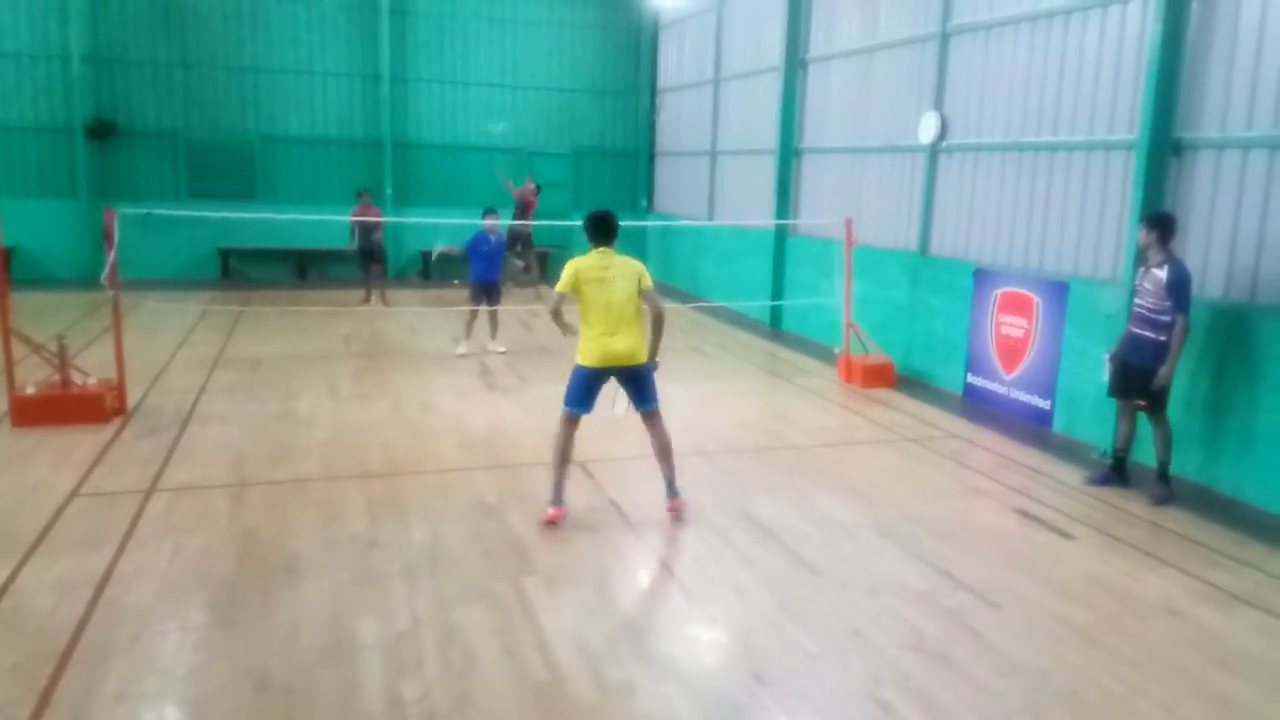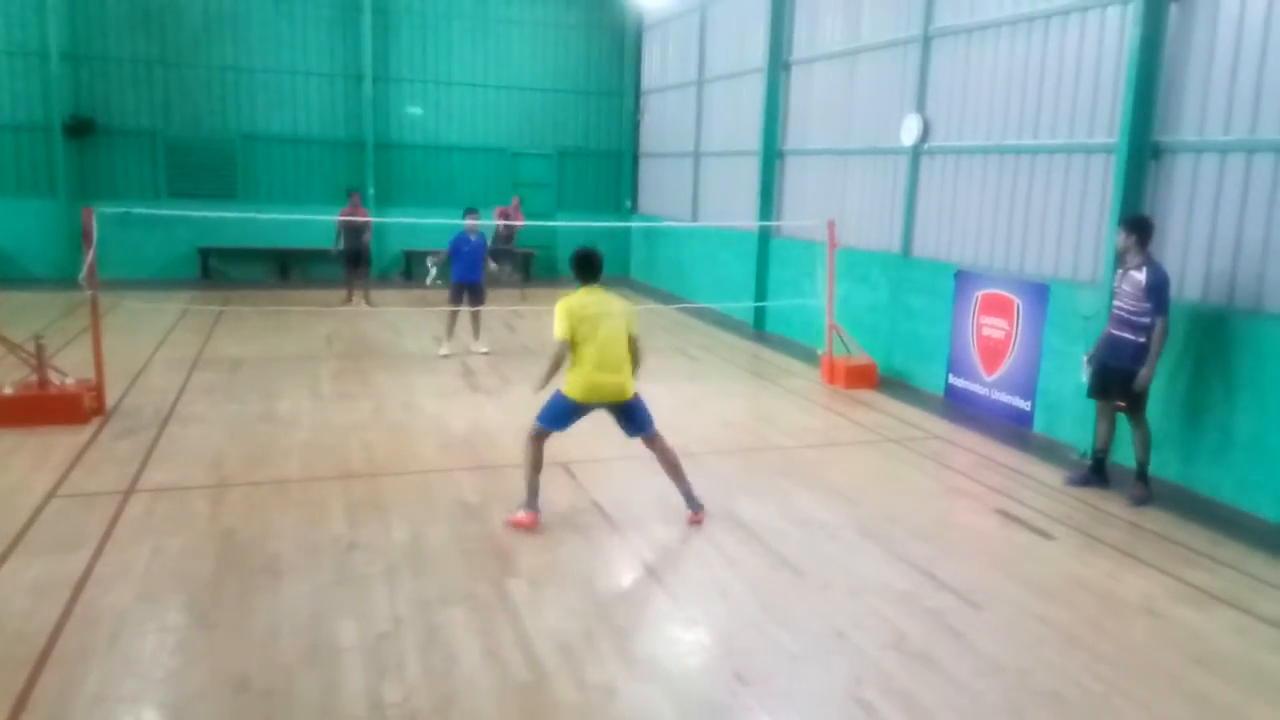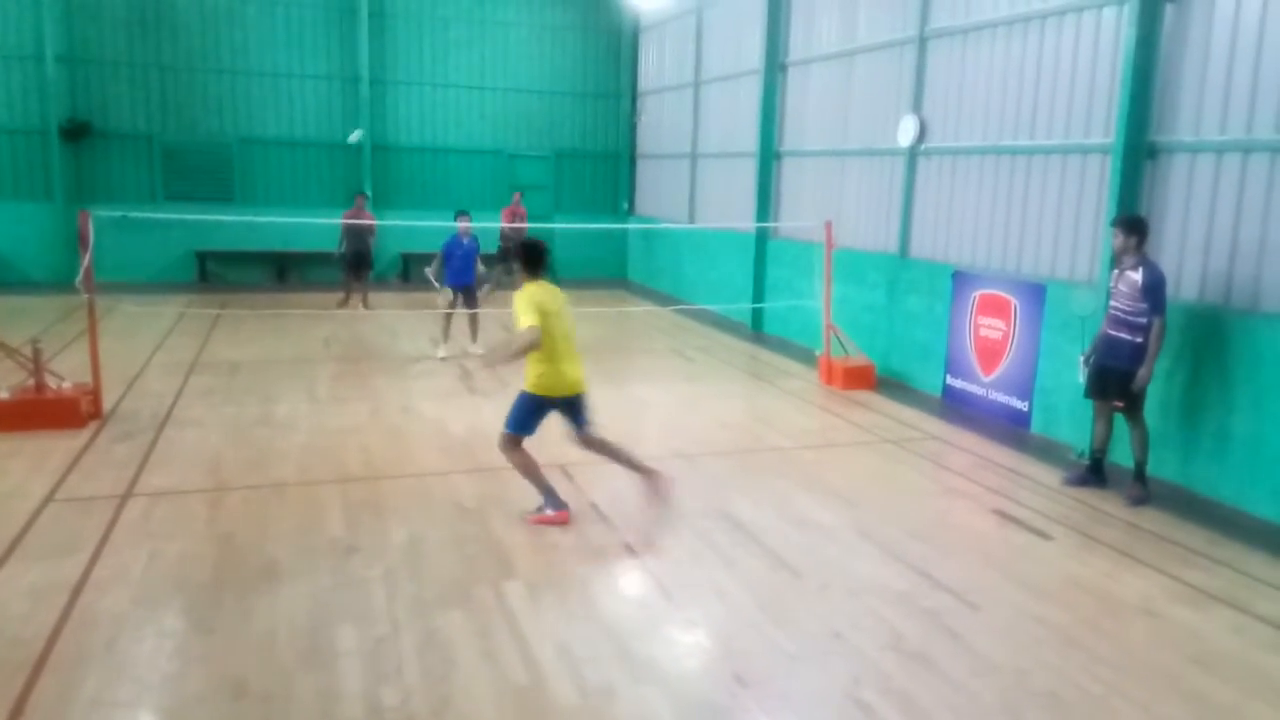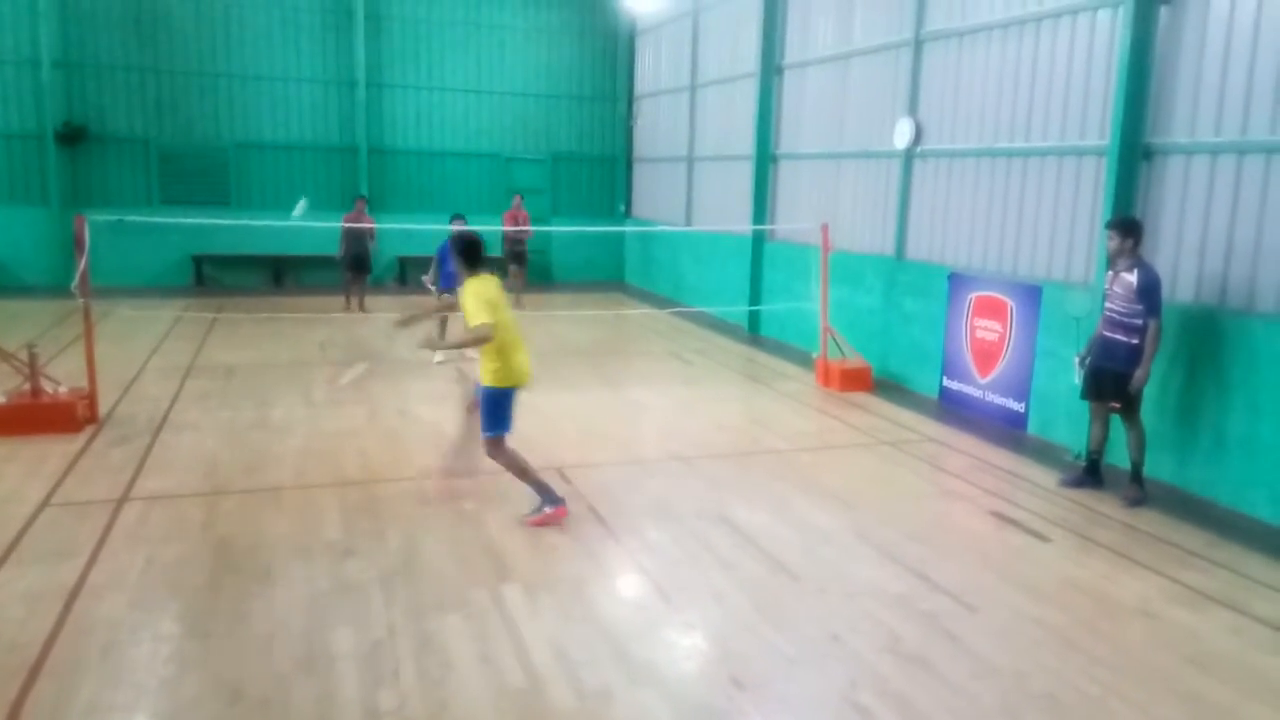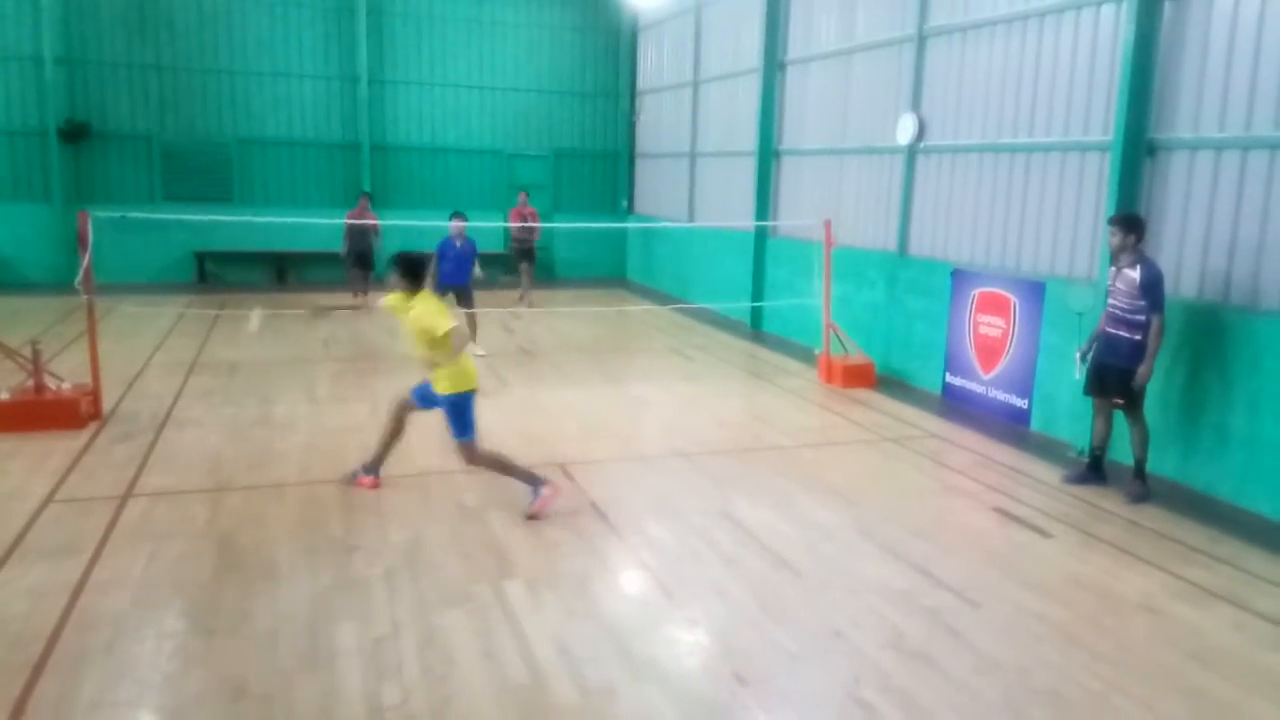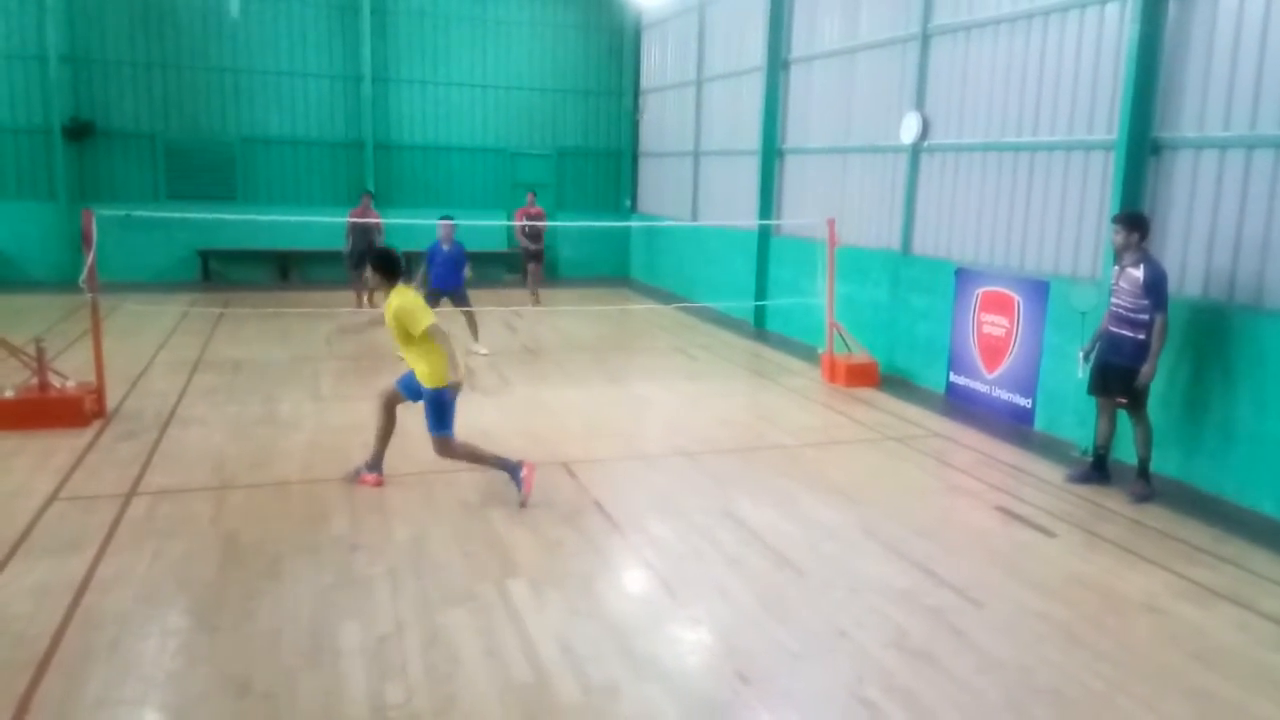
dt=0.2s
person 1, frame 1
left shoulder: (1176, 273)
right shoulder: (1144, 268)
left elbow: (1181, 322)
left wrist: (1170, 364)
right wrist: (1118, 347)
left hip: (1154, 360)
right hip: (1130, 355)
left knee: (1157, 416)
right knee: (1124, 408)
left ankle: (1163, 479)
right ankle: (1118, 469)
person 1, frame 2
left shoulder: (1155, 275)
right shoulder: (1122, 271)
left elbow: (1160, 324)
left wrist: (1150, 366)
right wrist: (1097, 348)
left hip: (1133, 362)
right hip: (1109, 356)
left knee: (1136, 417)
right knee: (1103, 409)
left ankle: (1142, 480)
right ankle: (1097, 470)
person 1, frame 3
left shoulder: (1151, 276)
right shoulder: (1117, 271)
left elbow: (1158, 324)
left wrist: (1148, 366)
right wrist: (1093, 348)
left hip: (1130, 362)
right hip: (1106, 356)
left knee: (1134, 417)
right knee: (1101, 409)
left ankle: (1140, 480)
right ankle: (1095, 469)
person 1, frame 4
left shoulder: (1146, 277)
right shoulder: (1112, 272)
left elbow: (1154, 325)
left wrist: (1145, 367)
right wrist: (1088, 349)
left hip: (1127, 364)
right hip: (1101, 358)
left knee: (1131, 419)
right knee: (1097, 411)
left ankle: (1137, 481)
right ankle: (1092, 471)
person 1, frame 5
left shoulder: (1149, 273)
right shoulder: (1114, 268)
left elbow: (1157, 321)
left wrist: (1148, 363)
right wrist: (1089, 344)
left hip: (1130, 360)
right hip: (1104, 354)
left knee: (1134, 415)
right knee: (1100, 407)
left ankle: (1140, 477)
right ankle: (1095, 467)
person 1, frame 6
left shoulder: (1153, 272)
right shoulder: (1118, 267)
left elbow: (1160, 320)
left wrist: (1151, 362)
right wrist: (1092, 343)
left hip: (1133, 359)
right hip: (1108, 352)
left knee: (1137, 414)
right knee: (1104, 406)
left ankle: (1143, 477)
right ankle: (1098, 466)
person 2, frame 1
left shoulder: (577, 266)
right shoulder: (634, 267)
left elbow: (554, 308)
right elbow: (658, 311)
left wrist: (564, 326)
right wrist: (653, 353)
left hip: (593, 357)
right hip: (633, 355)
left knee: (568, 424)
right knee: (653, 421)
left ankle: (556, 501)
right ankle: (672, 494)
person 2, frame 2
left shoulder: (567, 306)
right shoulder: (621, 305)
left elbow: (561, 353)
right elbow: (635, 354)
left wrist: (544, 379)
left hip: (580, 388)
right hip: (619, 388)
left knee: (535, 437)
right knee: (655, 442)
left ankle: (530, 508)
right ankle: (693, 504)
person 2, frame 3
left shoulder: (524, 297)
right shoulder: (557, 294)
left elbow: (532, 339)
left wrist: (502, 356)
right wrist: (514, 346)
left hip: (542, 384)
right hip: (572, 379)
left knee: (508, 444)
right knee: (585, 437)
left ankle: (554, 505)
right ankle: (649, 475)
person 2, frame 4
left shoulder: (473, 291)
right shoulder: (488, 281)
left elbow: (484, 334)
right elbow: (454, 301)
left wrist: (442, 345)
right wrist: (416, 315)
left hip: (501, 373)
right hip: (512, 366)
left knee: (494, 446)
right knee: (472, 404)
left ankle: (552, 502)
person 2, frame 5
left shoulder: (425, 309)
right shoulder: (402, 300)
left elbow: (460, 335)
right elbow: (376, 305)
left wrist: (445, 359)
left hip: (456, 383)
right hip: (443, 380)
left knee: (470, 454)
right knee: (401, 408)
left ankle: (540, 485)
right ankle: (371, 470)
person 2, frame 6
left shoulder: (402, 304)
right shoulder: (393, 296)
left elbow: (439, 334)
left wrist: (453, 371)
left hip: (438, 376)
right hip: (425, 370)
left knee: (445, 447)
right knee: (388, 399)
left ankle: (516, 469)
right ankle: (374, 467)
